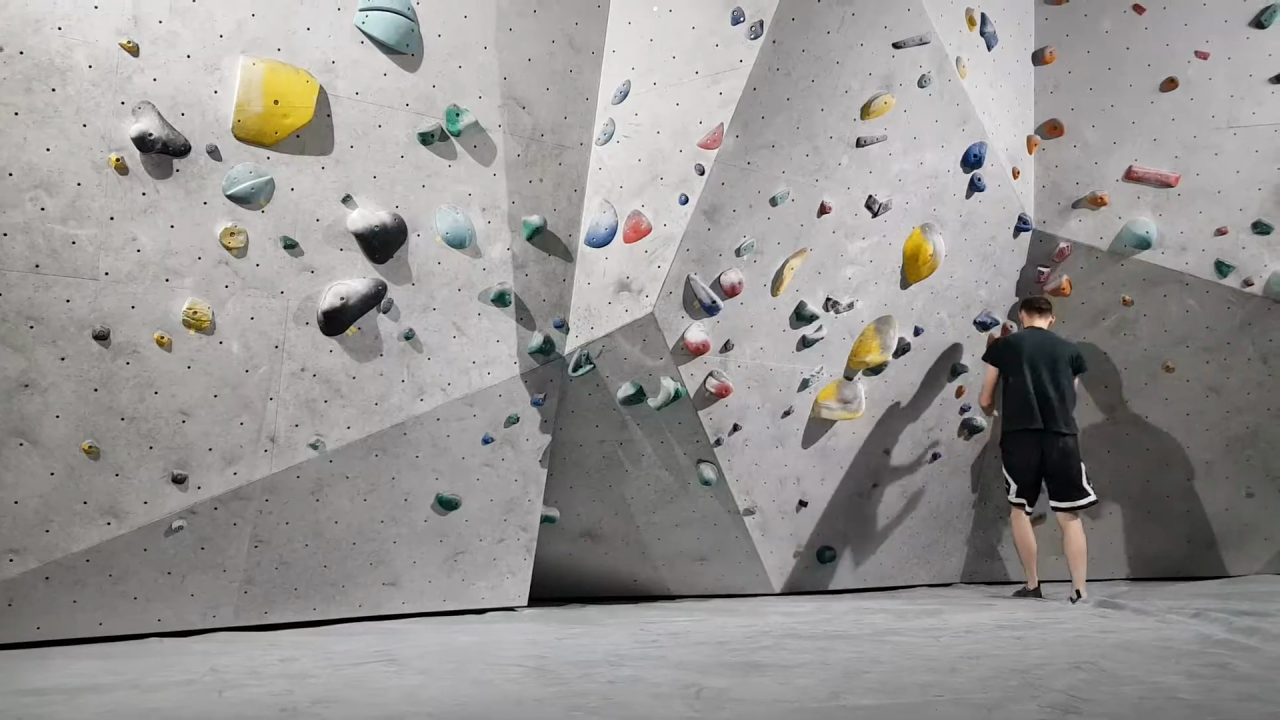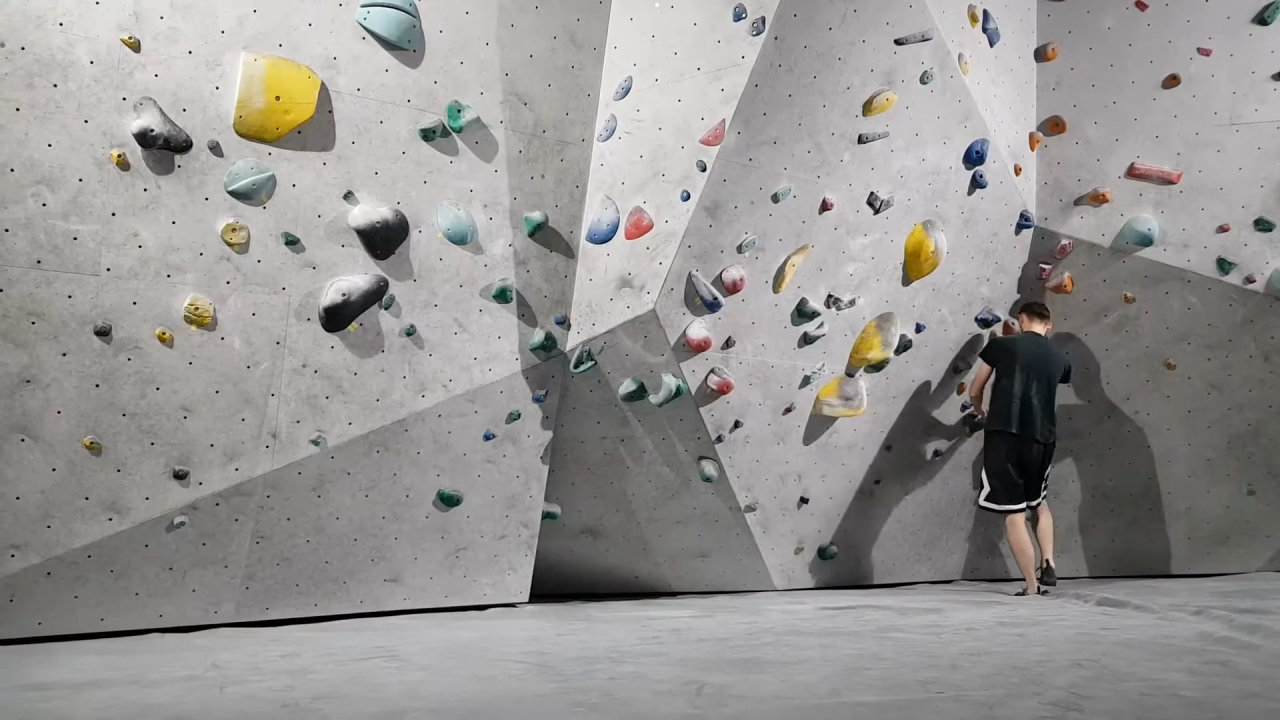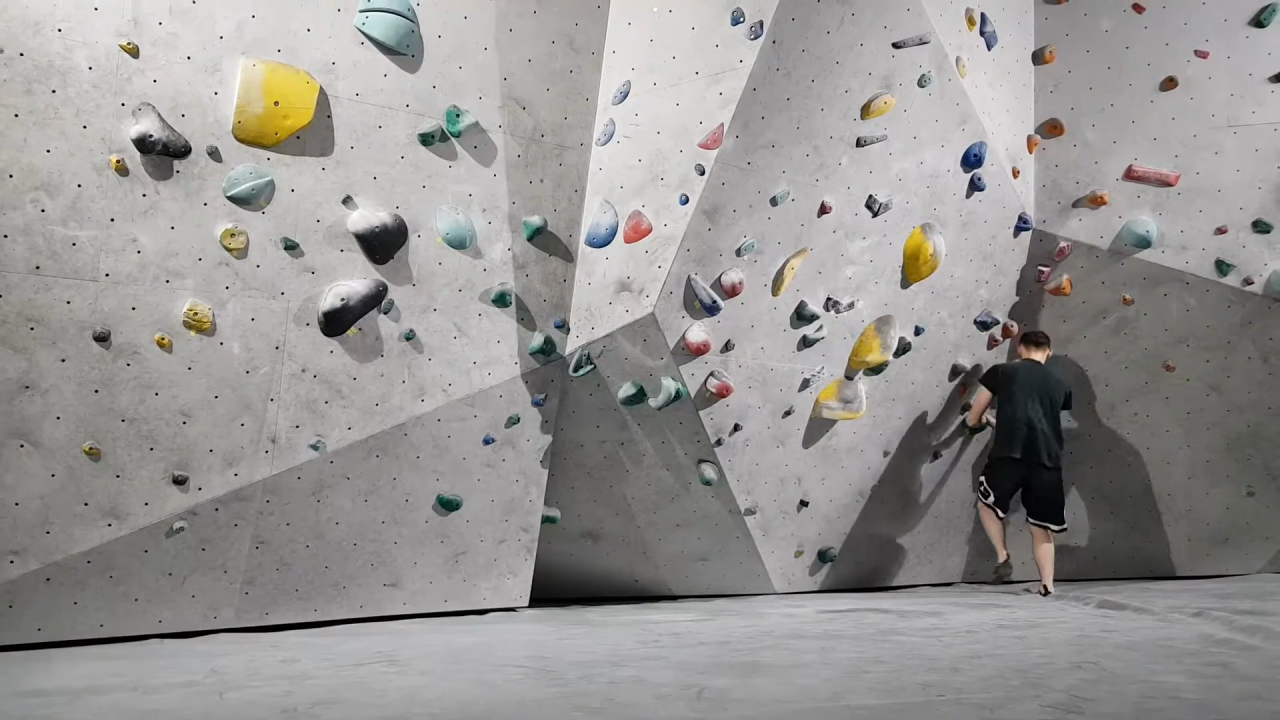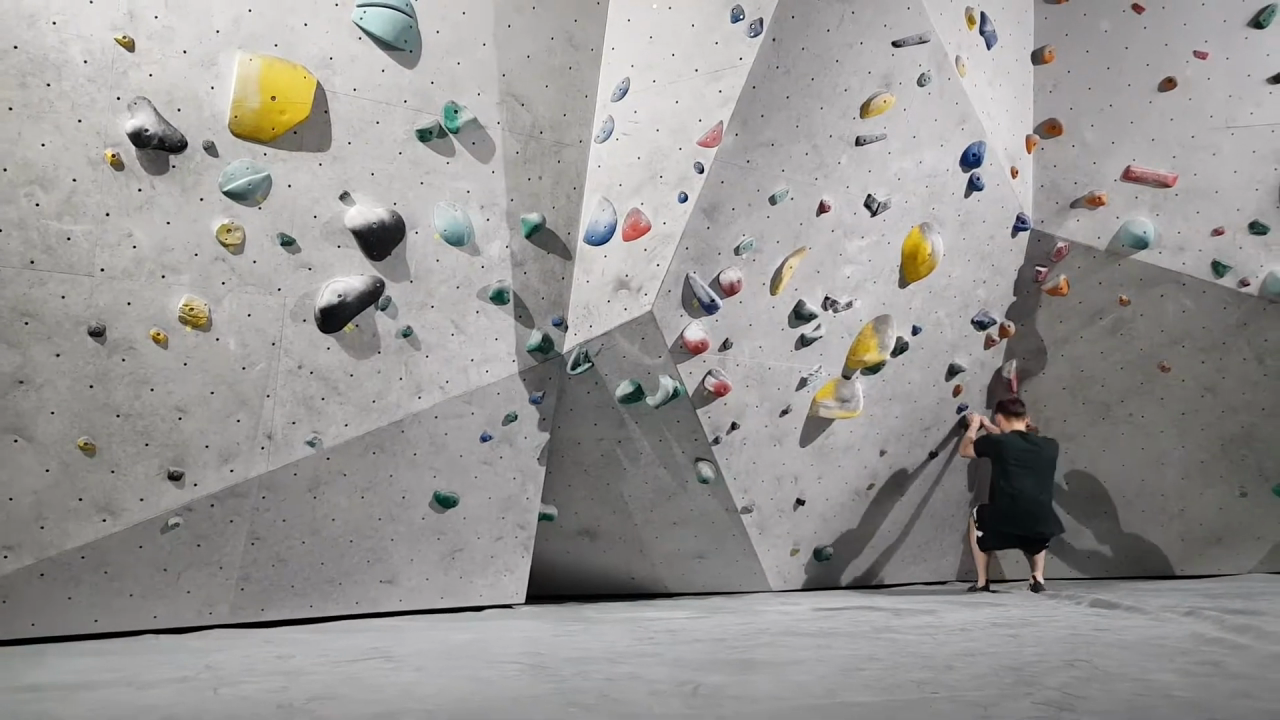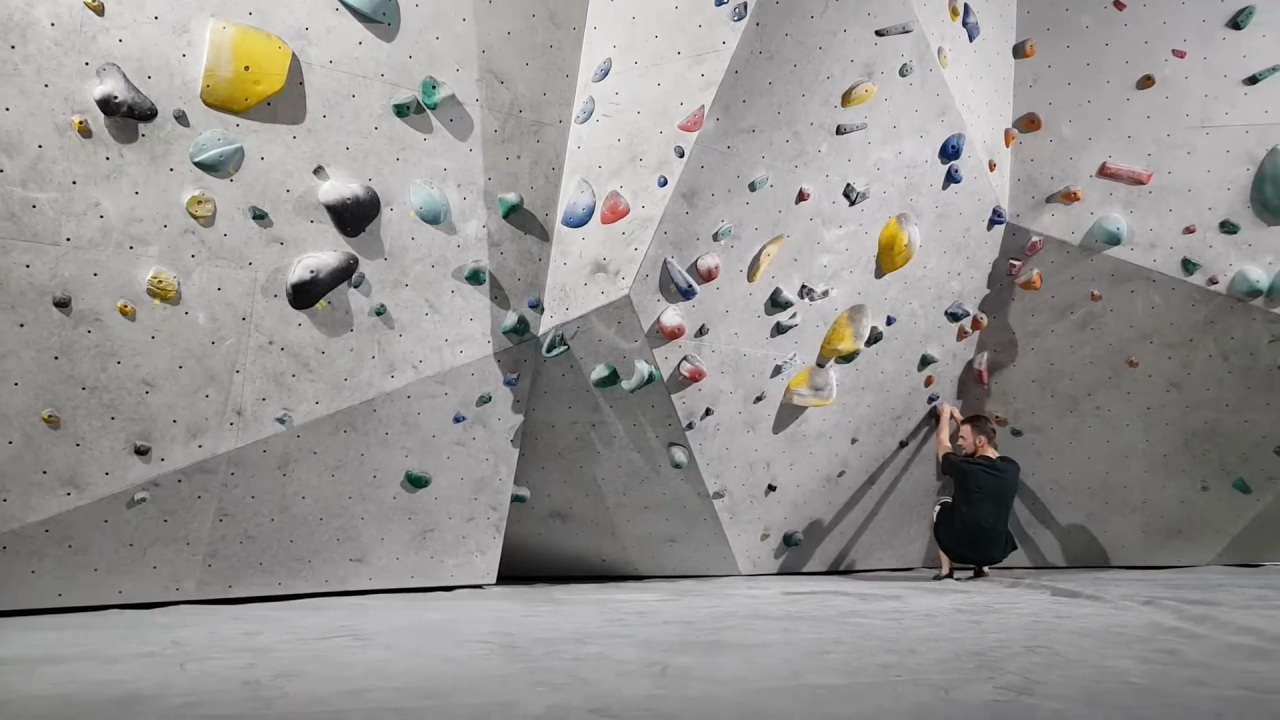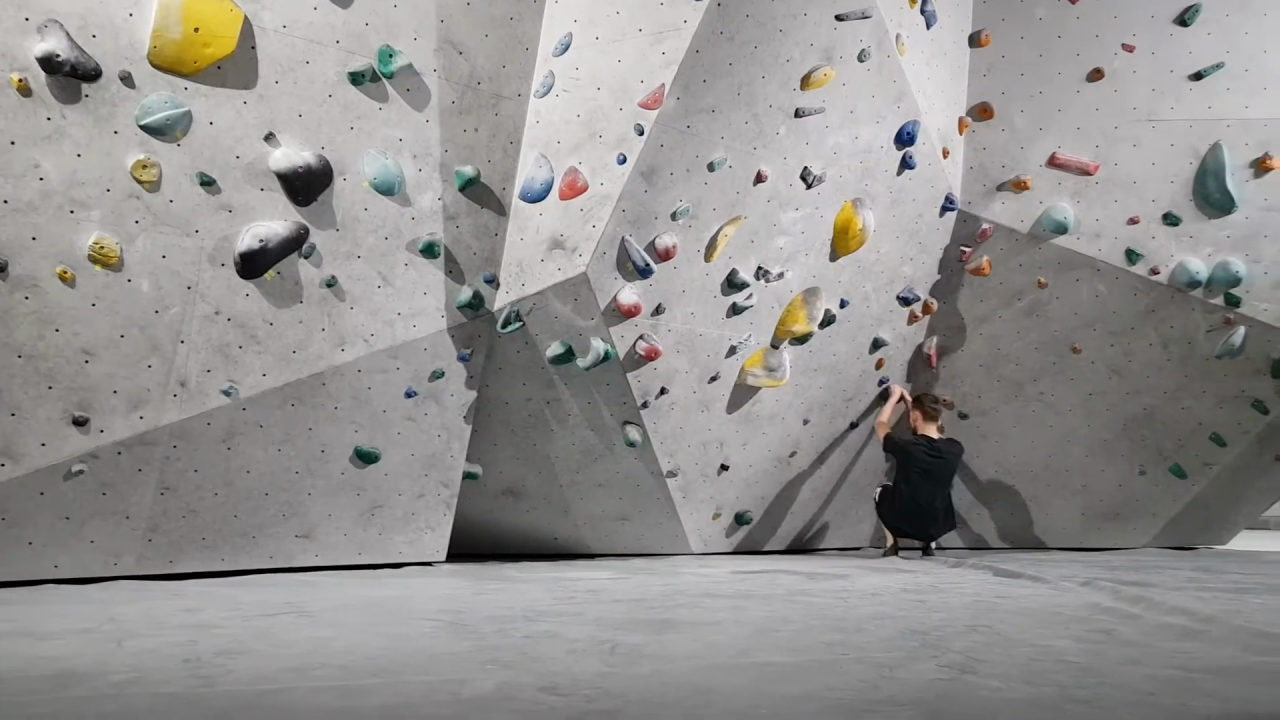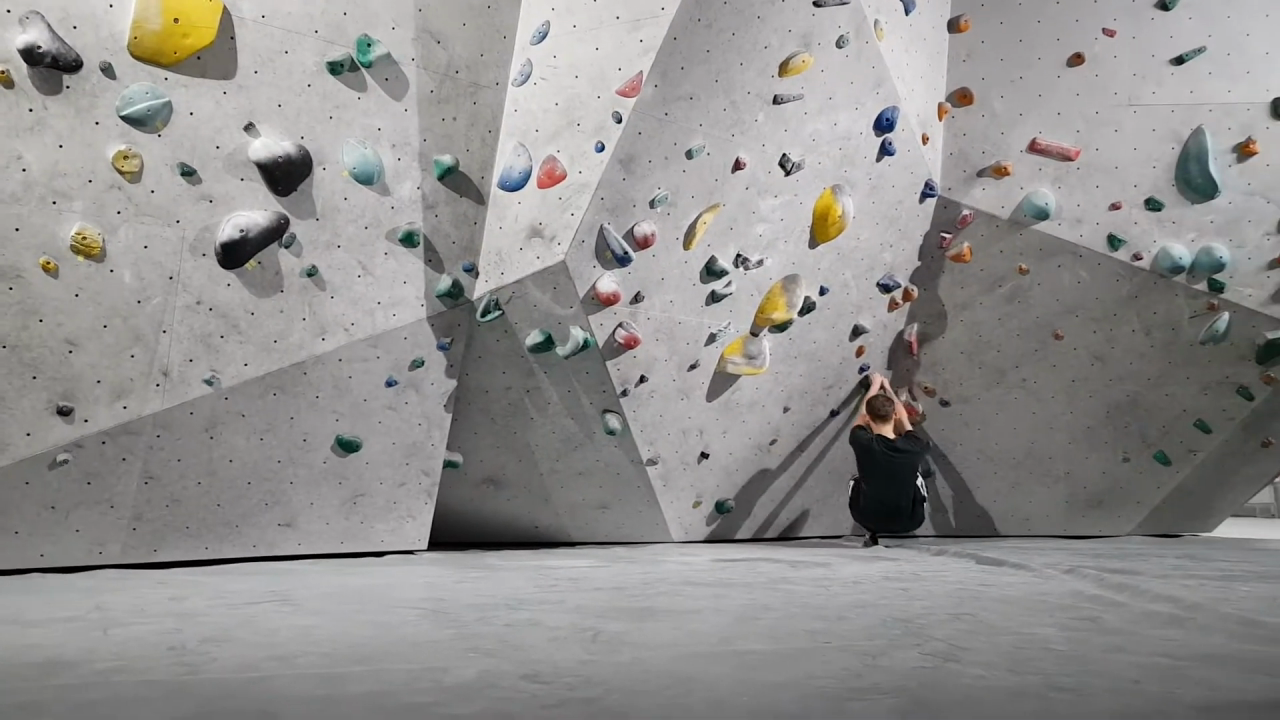
dt=0.5s
person 1, frame 1
left shoulder: (1004, 345)
right shoulder: (1069, 349)
left elbow: (986, 400)
left wrist: (993, 415)
left hip: (1020, 434)
right hip: (1063, 436)
left knee: (1020, 509)
right knee: (1070, 515)
left ankle: (1032, 584)
right ankle: (1079, 588)
person 1, frame 2
left shoulder: (1001, 345)
right shoulder: (1060, 359)
left elbow: (975, 390)
left wrist: (980, 410)
left hip: (1004, 435)
right hip: (1042, 439)
left knee: (1014, 514)
right knee: (1038, 501)
left ankle: (1031, 587)
right ankle: (1049, 563)
person 1, frame 3
left shoulder: (1001, 371)
right shoulder: (1060, 385)
left elbow: (972, 421)
left wrist: (984, 421)
left hip: (1009, 456)
right hip: (1047, 461)
left knee: (986, 503)
right knee: (1041, 528)
left ankle: (1002, 557)
right ankle: (1047, 585)
person 1, frame 4
left shoulder: (996, 443)
right shoulder: (1050, 446)
left elbow: (964, 450)
left wrist: (974, 425)
right wrist: (989, 427)
left hip: (1004, 525)
right hip: (1042, 530)
left knee: (977, 517)
left ankle: (982, 582)
right ankle: (1038, 579)
person 1, frame 5
left shoulder: (963, 468)
right shoulder: (1011, 468)
left elbow: (942, 443)
right elbow: (986, 448)
left wrist: (945, 415)
right wrist: (958, 418)
left hip: (960, 550)
right hip: (997, 553)
left knee: (943, 505)
left ankle: (946, 571)
right ankle: (982, 568)
person 1, frame 6
left shoulder: (905, 447)
right shoulder: (955, 449)
left elbow: (880, 424)
right elbow: (930, 428)
left wrist: (895, 396)
right wrist: (908, 400)
left hip: (902, 524)
right hip: (937, 527)
left knee: (882, 491)
left ankle: (891, 545)
right ankle: (929, 545)
person 1, frame 7
left shoulder: (863, 443)
right shoulder: (914, 446)
left elbow: (863, 415)
right elbow: (903, 419)
left wrist: (875, 385)
right wrist: (887, 388)
left hip: (871, 520)
right hip: (909, 521)
left ankle: (871, 534)
